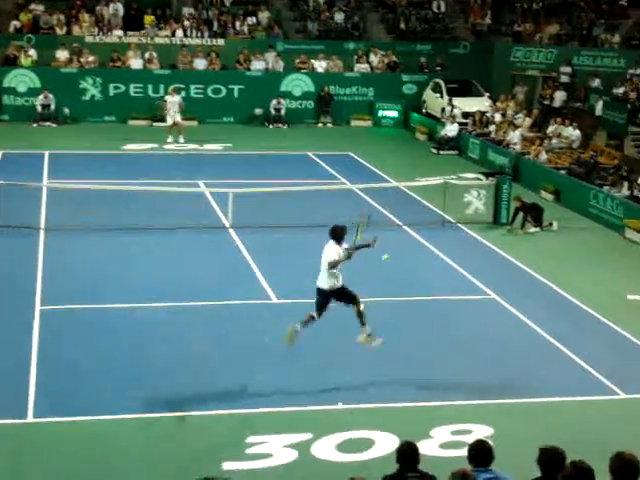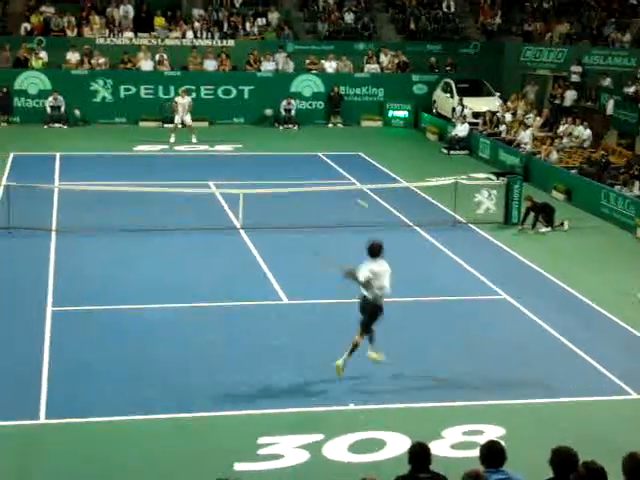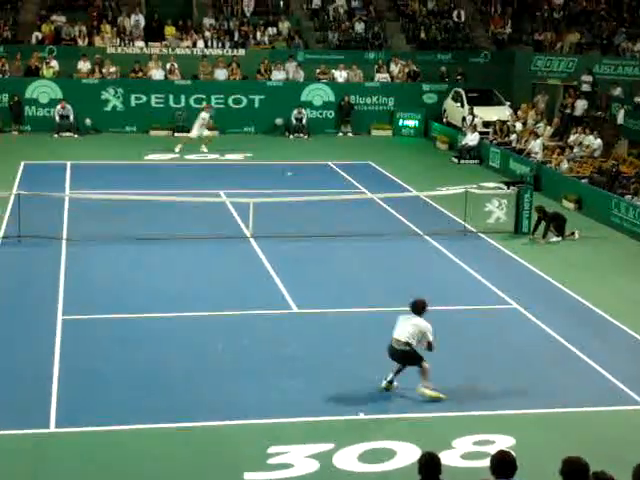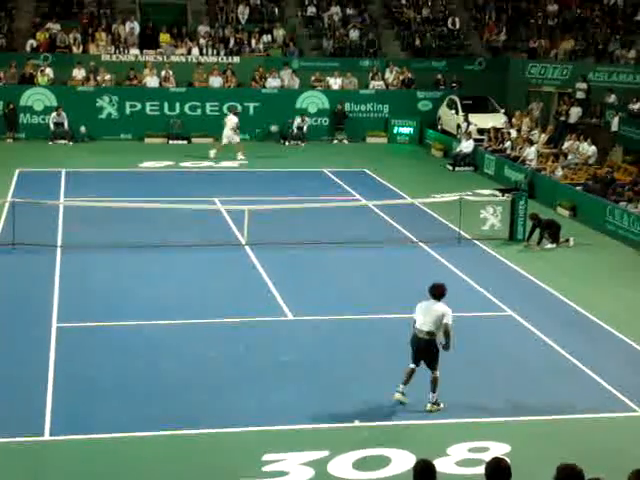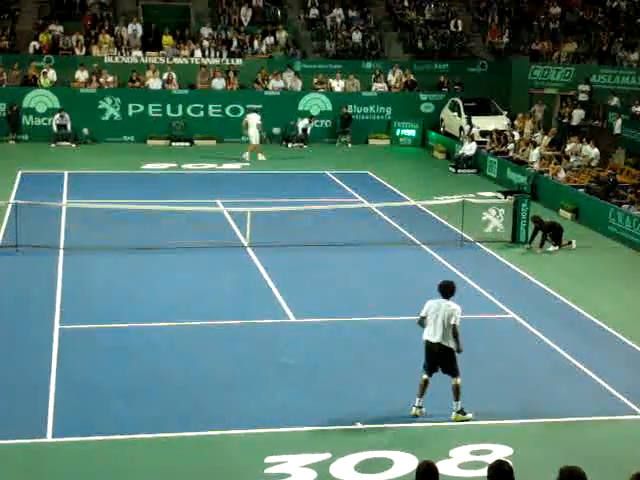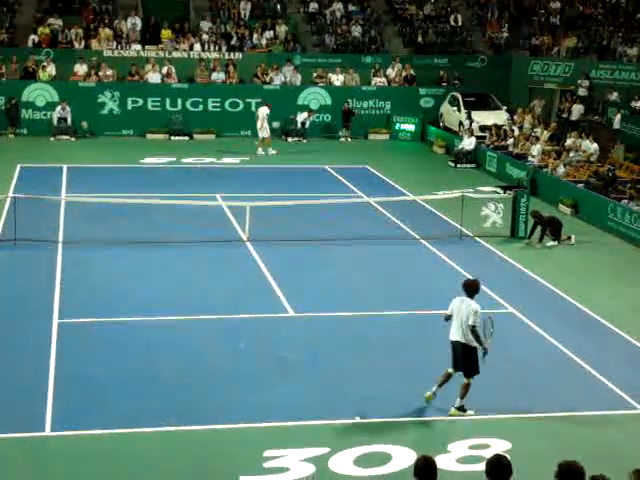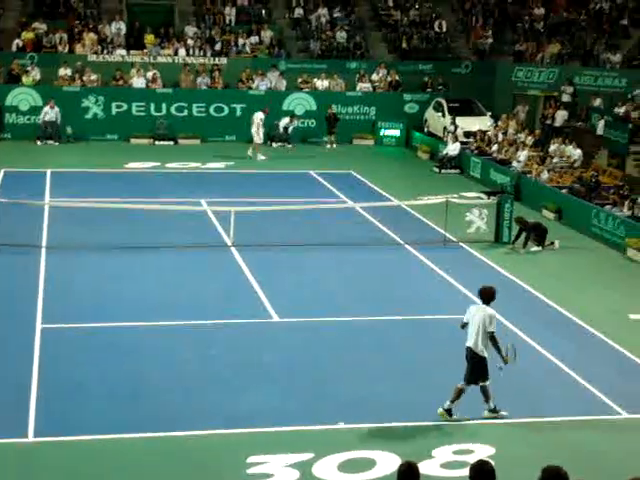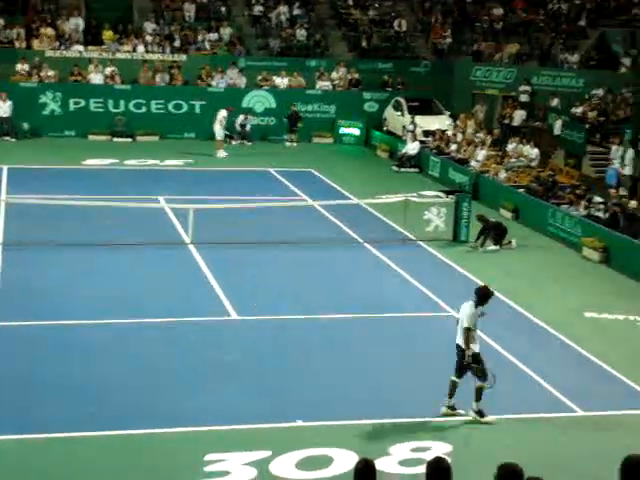
dt=0.4s
person 1, frame 1
left shoulder: (333, 245)
right shoulder: (334, 249)
left elbow: (349, 249)
right elbow: (331, 265)
left wrist: (367, 245)
right wrist: (345, 258)
left hip: (322, 286)
right hip: (333, 287)
left knee: (317, 313)
right knee: (358, 303)
left ankle: (296, 329)
right ankle: (366, 335)
person 1, frame 2
left shoulder: (367, 267)
right shoulder: (384, 266)
left elbow: (364, 284)
left wrist: (354, 276)
left hip: (367, 301)
right hip: (377, 305)
left knee: (367, 327)
right knee: (362, 334)
left ankle: (372, 351)
right ankle: (343, 361)
person 1, frame 3
left shoulder: (402, 318)
right shoulder: (425, 325)
right elbow: (430, 347)
left hip: (392, 349)
right hip: (403, 351)
left knee: (405, 362)
right knee: (423, 364)
left ankle: (388, 382)
right ankle: (425, 387)
person 1, frame 4
left shoulder: (421, 305)
right shoulder: (445, 310)
right elbow: (447, 329)
right wrist: (447, 344)
left hip: (415, 337)
right hip: (428, 341)
left knee: (414, 364)
right knee: (434, 370)
left ankle: (400, 391)
right ankle: (433, 402)
person 1, frame 5
left shoulder: (430, 303)
right shoulder: (455, 308)
left elbow: (420, 322)
right elbow: (454, 330)
right wrist: (458, 345)
left hip: (429, 343)
right hip: (444, 346)
left knee: (426, 374)
right knee: (455, 377)
left ankle: (417, 406)
right ankle: (457, 411)
person 1, frame 6
left shoulder: (456, 301)
right shoulder: (474, 308)
left elbow: (447, 318)
right elbow: (473, 330)
right wrist: (483, 345)
left hip: (454, 340)
right hip: (467, 344)
left knee: (453, 369)
right knee: (469, 376)
left ankle: (433, 391)
right ankle: (458, 407)
person 1, frame 7
left shoulder: (472, 308)
right shoulder: (490, 313)
left elbow: (463, 325)
right elbow: (492, 337)
right wrist: (502, 355)
left hip: (470, 347)
right hip: (478, 351)
left knee: (484, 379)
right knee: (466, 382)
left ankle: (491, 409)
right ankle: (446, 408)
person 1, frame 8
left shoulder: (467, 305)
right shoulder: (472, 311)
right elbow: (466, 333)
left wrist: (477, 315)
right wrist: (468, 352)
left hip: (460, 345)
right hip: (469, 349)
left knee: (457, 375)
right knee: (483, 378)
left ankle: (449, 406)
right ankle: (477, 410)
